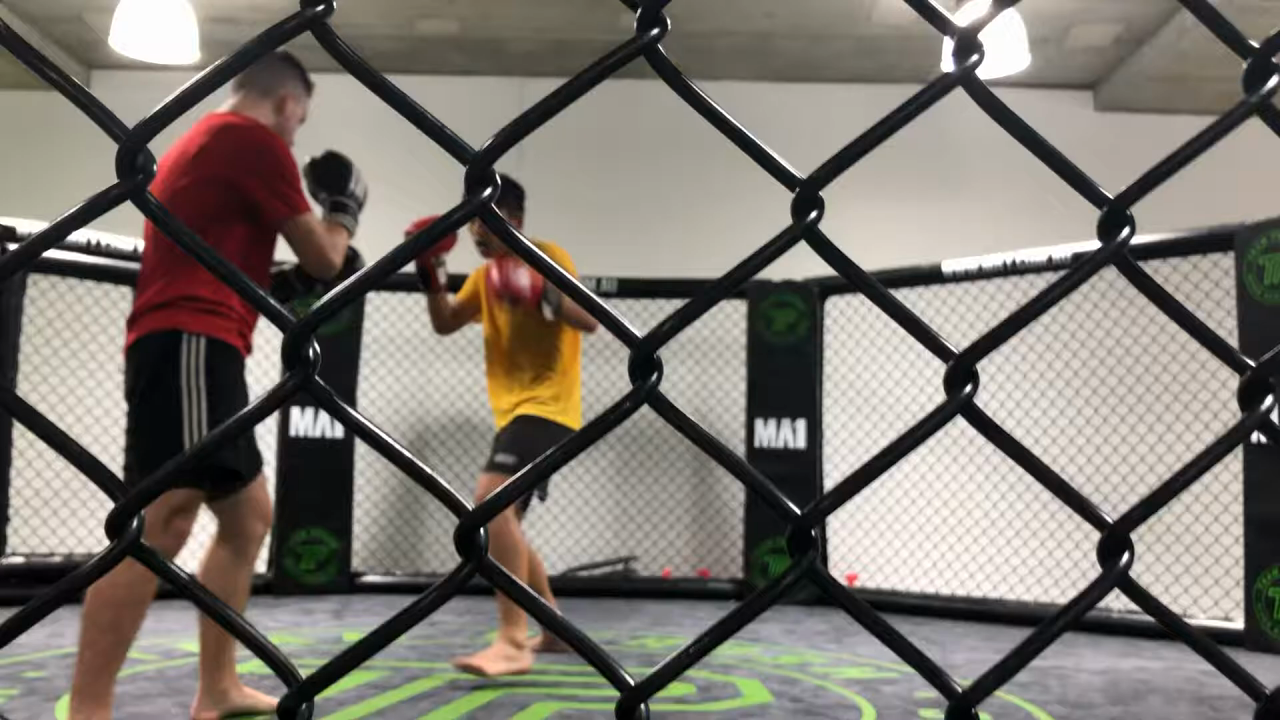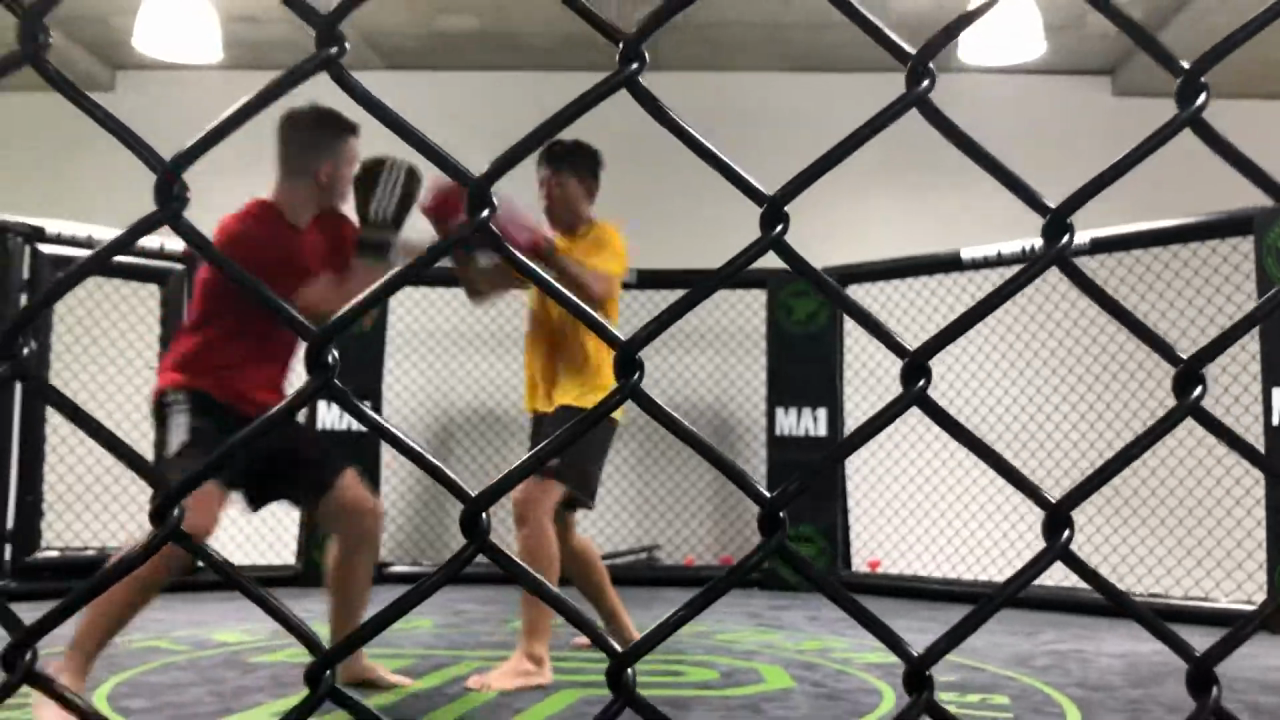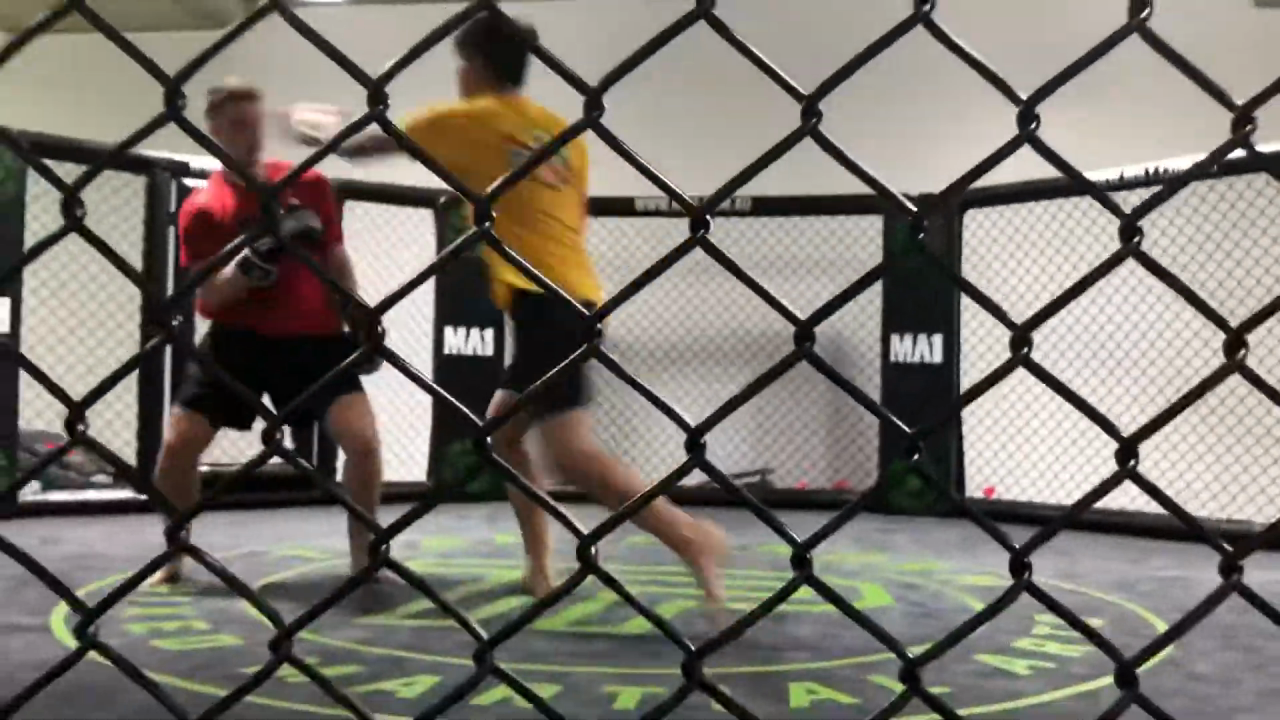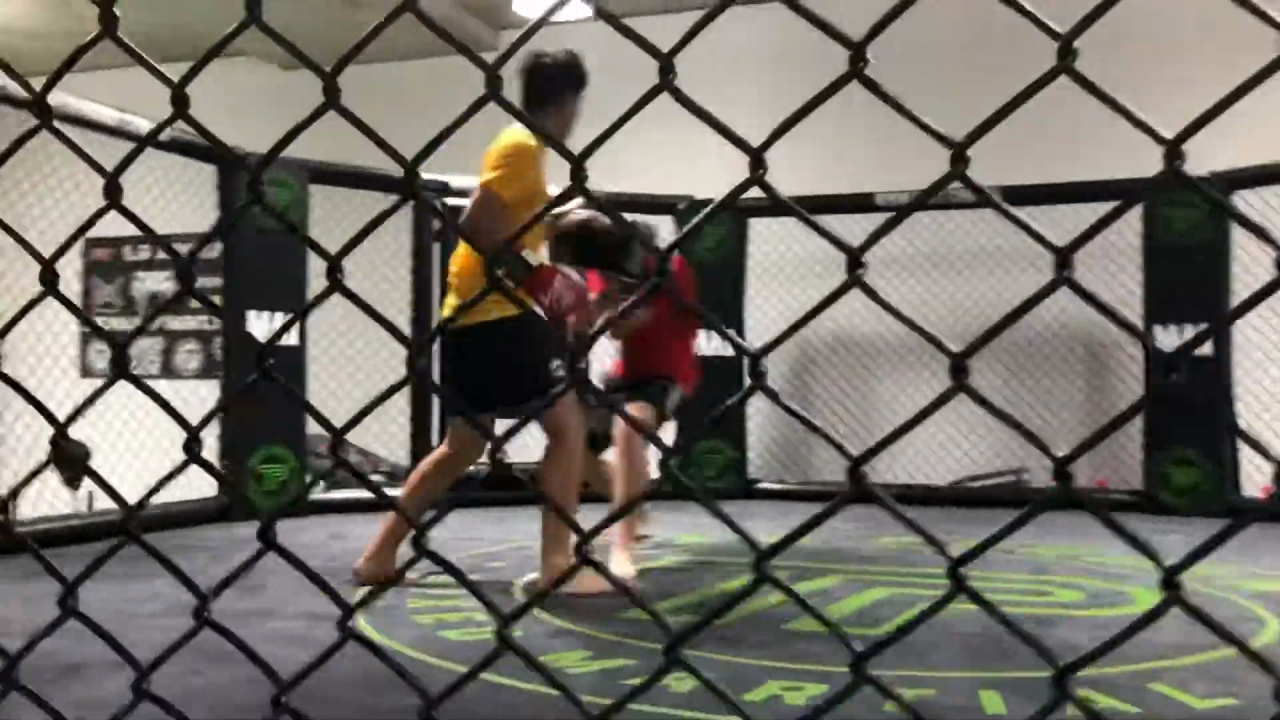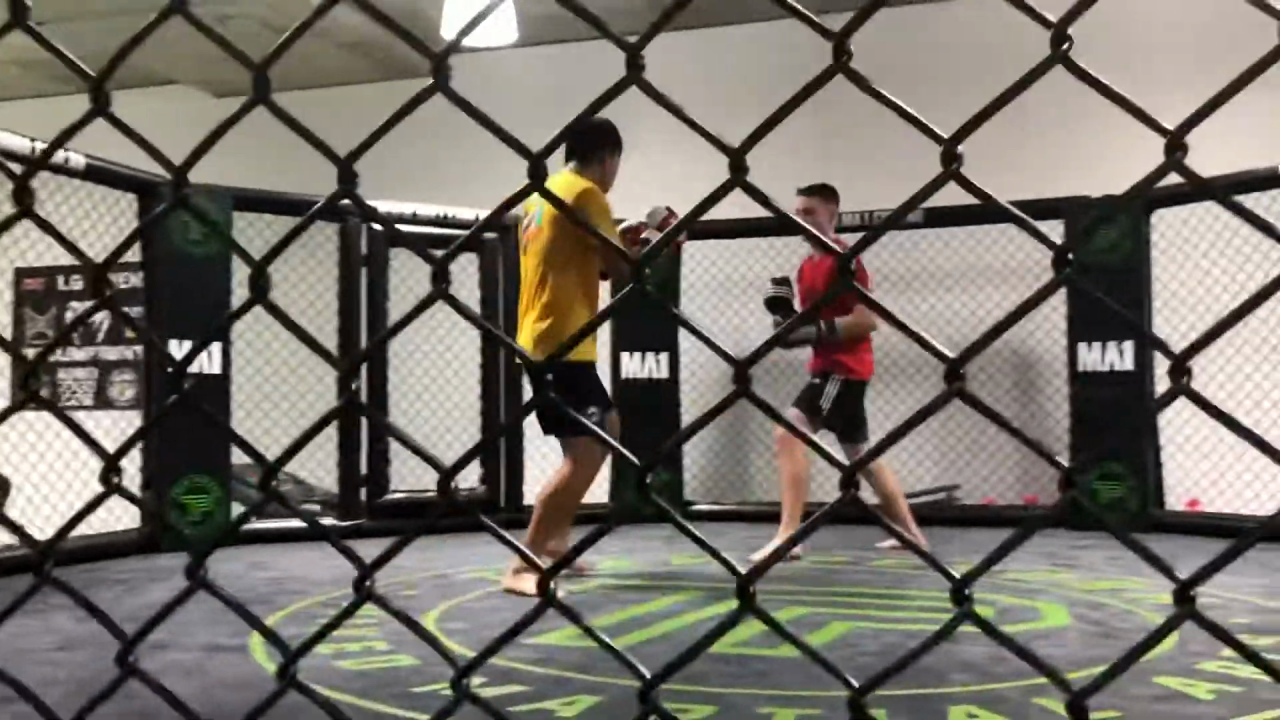
dt=1s
person 1, frame 1
left shoulder: (547, 256)
right shoulder: (484, 275)
left elbow: (588, 320)
right elbow: (444, 322)
left wrist: (538, 294)
right wrist: (430, 272)
left hip: (546, 408)
right hip: (511, 411)
left knee: (491, 499)
right knee: (503, 519)
left ankle: (513, 641)
right ankle: (553, 630)
person 1, frame 2
left shoulder: (604, 237)
right shoulder: (545, 248)
left elbow: (593, 290)
right elbow: (482, 283)
left wrist: (548, 244)
left hip: (589, 401)
right hip: (552, 402)
left knee: (535, 505)
right knee: (558, 525)
left ankle: (533, 656)
right ankle: (621, 628)
person 1, frame 3
left shoulder: (462, 119)
right shoulder: (557, 129)
left elbow: (369, 145)
left wrist: (325, 130)
left hip: (538, 297)
right hip: (575, 295)
left knee: (571, 449)
right knee: (502, 428)
left ankle: (691, 537)
right ankle: (539, 569)
person 1, frame 4
left shoulder: (518, 146)
right shoulder: (521, 148)
right elbow: (478, 220)
right wrist: (529, 272)
left hip: (471, 314)
right hip: (492, 312)
left knee: (461, 446)
right knee: (567, 422)
left ankle: (378, 555)
right ankle: (559, 564)
person 1, frame 5
left shoulder: (542, 195)
right shoulder: (585, 193)
right elbow: (619, 268)
left wrist: (619, 250)
left hip: (543, 342)
right hip: (561, 346)
left knee: (605, 430)
right knee: (582, 457)
left ankle: (555, 543)
right ankle: (520, 567)
person 2, frame 1
left shoulder: (203, 143)
right shoulder: (251, 138)
right elbow: (323, 259)
right wrist: (344, 204)
left hip: (192, 348)
right hip: (190, 343)
left knee: (248, 515)
right knee: (164, 521)
person 2, frame 2
left shoulder: (323, 223)
right shoulder: (253, 234)
left elbow: (363, 261)
right elbow: (333, 314)
right wrist: (381, 239)
left hip: (262, 408)
right hip: (204, 402)
left knee: (362, 512)
right knee: (187, 528)
left ankle: (344, 657)
person 2, frame 3
left shoulder: (307, 184)
right shoulder: (200, 209)
left elbow: (337, 258)
right elbow: (209, 301)
left wrist: (362, 319)
right wrist: (263, 253)
left hip: (313, 338)
right hip: (239, 341)
left knee: (360, 437)
right knee: (177, 446)
left ankle: (365, 557)
right ankle: (176, 559)
person 2, frame 4
left shoulder: (674, 273)
right shoulder: (609, 270)
left elbow: (621, 324)
left hip: (667, 375)
right hip: (626, 372)
left knee: (628, 432)
left ankle: (622, 546)
right ankle: (632, 524)
person 2, frame 5
left shoulder: (842, 261)
right shoulder: (807, 266)
left elbow: (866, 321)
right elbow: (807, 320)
left wrist: (814, 328)
right wrist: (785, 308)
left hip: (844, 368)
right hip: (829, 368)
left knee: (788, 436)
right knee: (856, 452)
left ankle: (787, 537)
right ankle: (910, 531)
